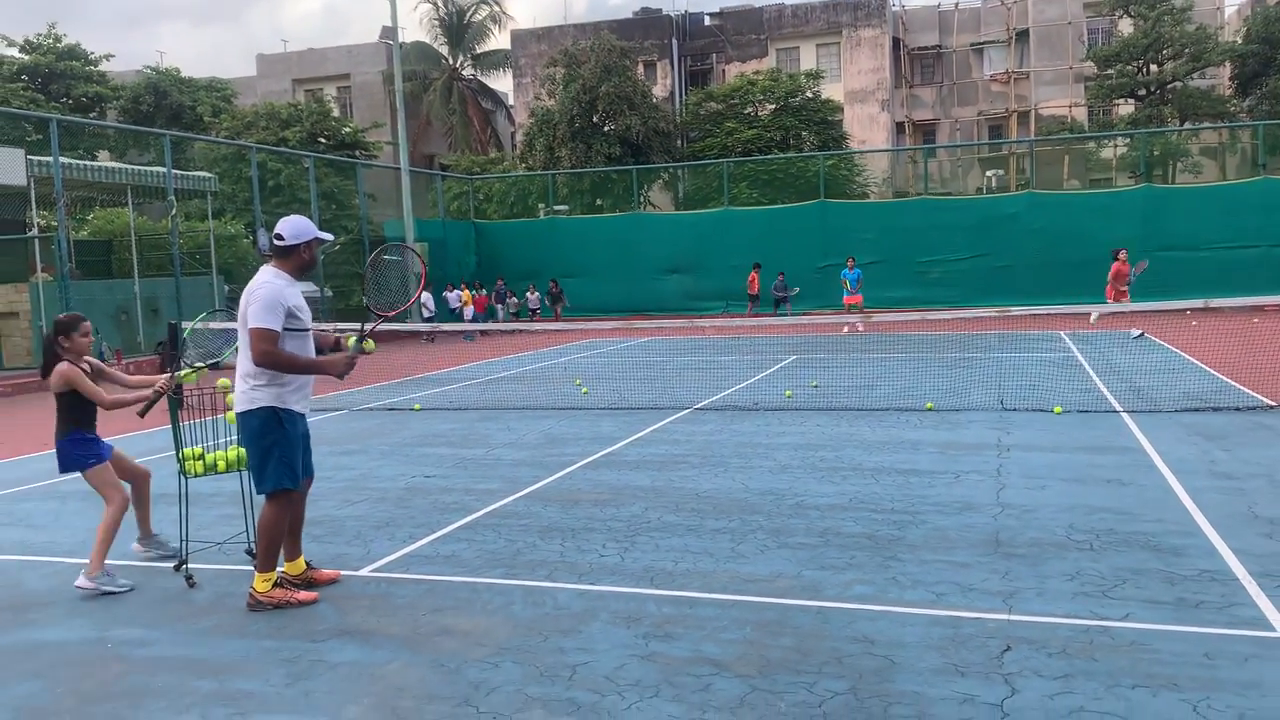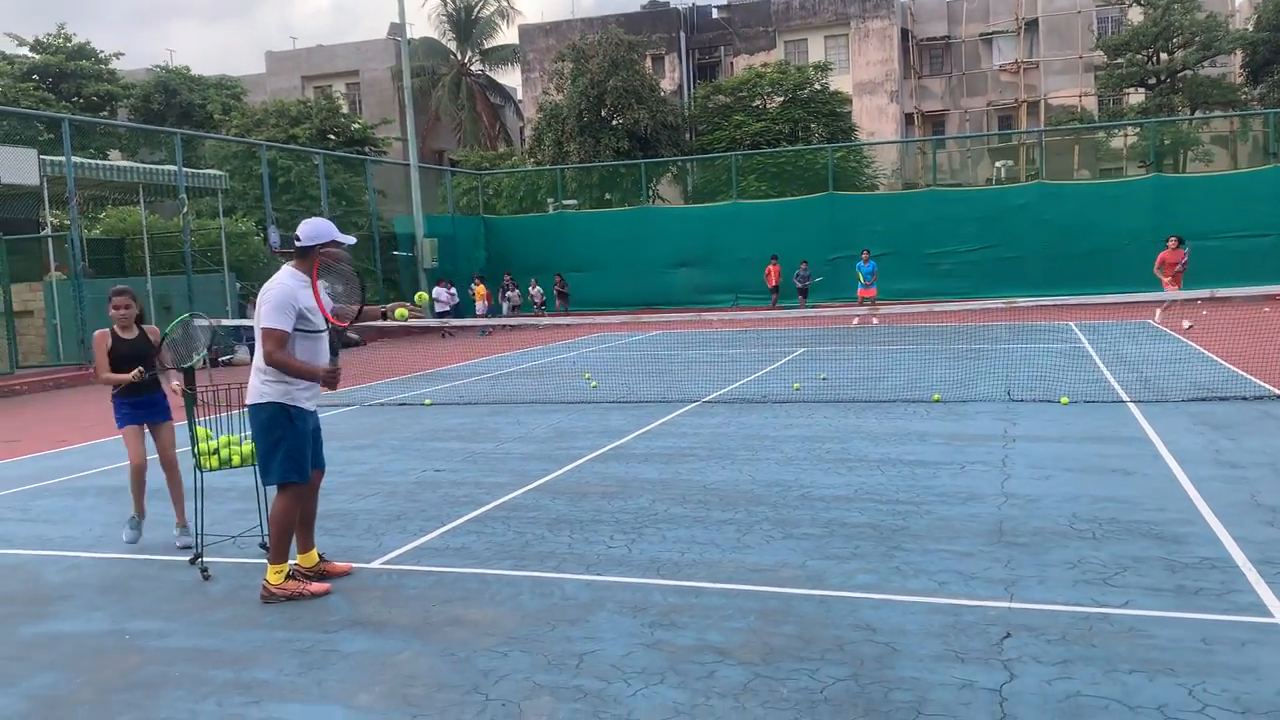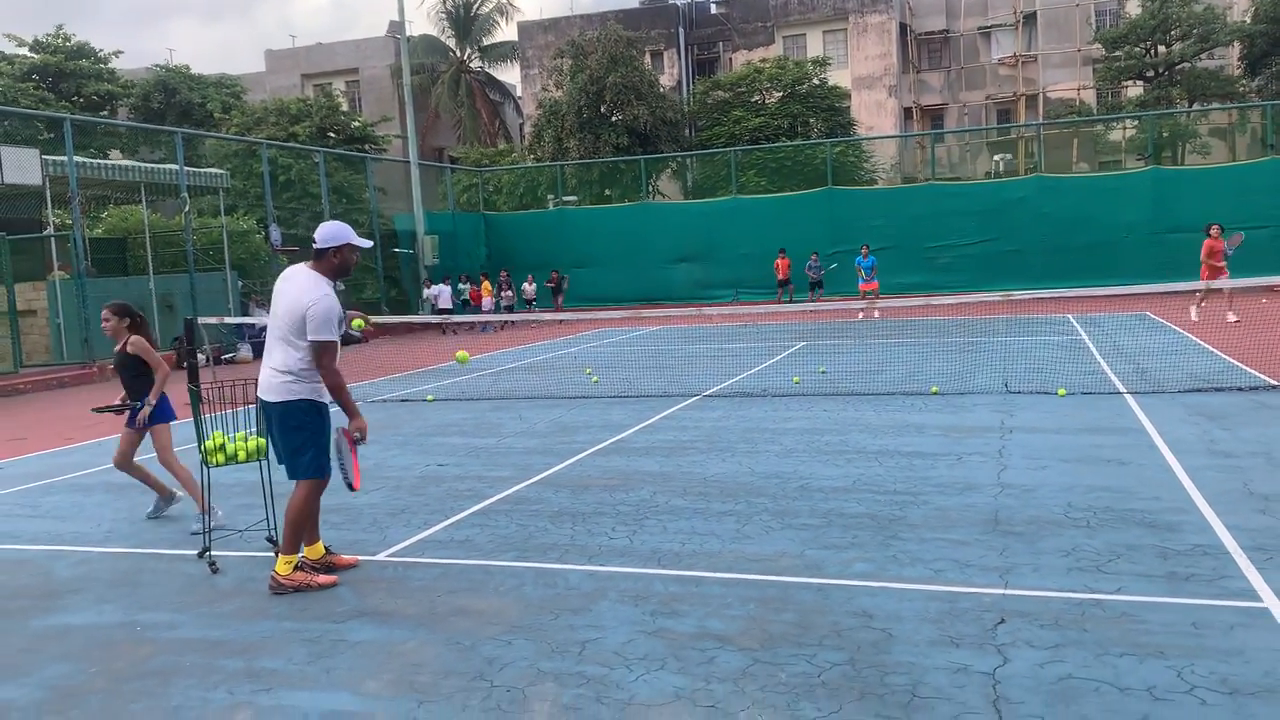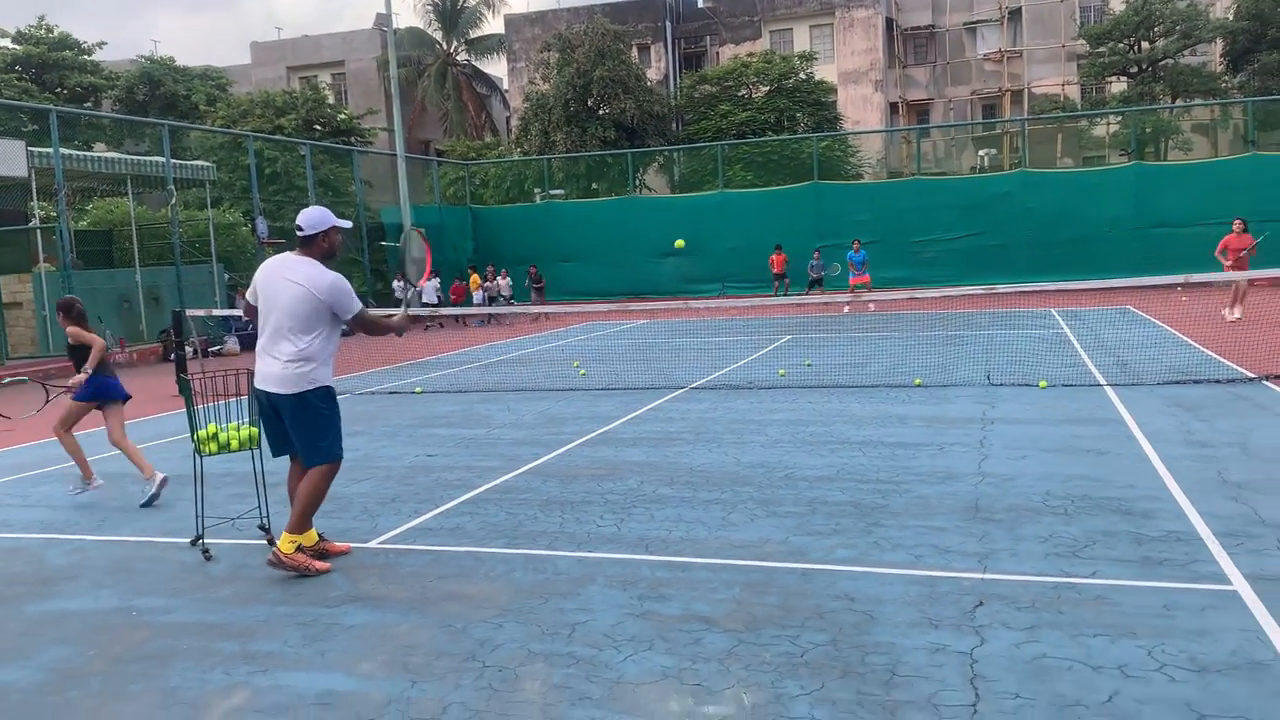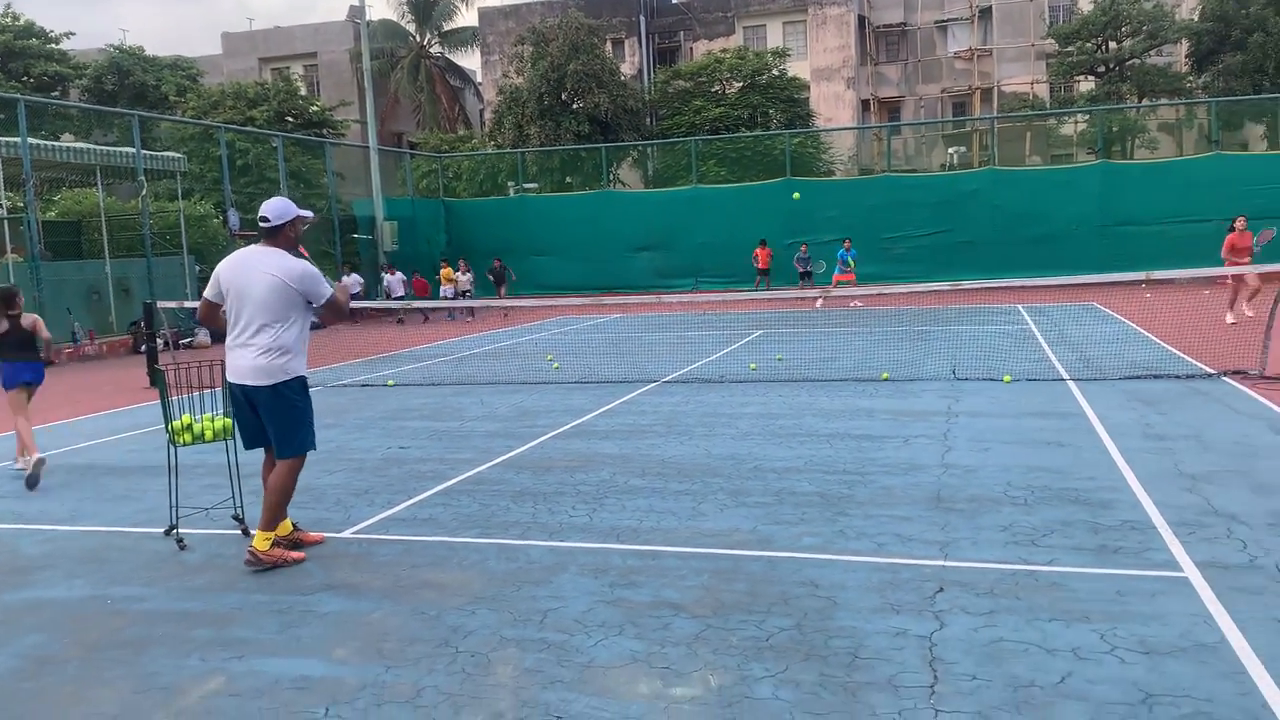
dt=0.3s
person 1, frame 1
left shoulder: (283, 285)
right shoulder: (270, 289)
right elbow: (264, 354)
left wrist: (336, 343)
right wrist: (326, 366)
left hip: (285, 406)
right hip: (268, 408)
left knee: (299, 484)
right knee: (281, 493)
left ankle: (295, 568)
right ankle: (264, 586)
person 1, frame 2
left shoulder: (305, 283)
right shoulder: (283, 290)
left elbow: (339, 314)
right elbow: (273, 353)
left wrist: (386, 312)
right wrist: (314, 373)
left hip: (298, 400)
right hip: (278, 402)
left knee: (312, 477)
right knee: (292, 485)
left ankle: (309, 560)
right ankle: (277, 578)
person 1, frame 3
left shoulder: (294, 274)
right shoulder: (322, 298)
right elbow: (327, 369)
left wrist: (342, 318)
right wrist: (354, 415)
left hip: (278, 393)
right hip: (296, 398)
left knee: (309, 475)
right knee: (313, 478)
left ankle: (314, 552)
right ankle: (285, 569)
person 1, frame 4
left shoulder: (268, 266)
right shoulder: (330, 283)
left elbow: (251, 310)
right elbow: (366, 325)
right wrist: (396, 325)
left hip: (267, 382)
right hip: (305, 386)
left knee: (302, 460)
right knee: (325, 464)
left ankle: (309, 538)
right ankle: (288, 546)
person 1, frame 5
left shoulder: (230, 263)
right shoulder: (299, 270)
left elbow: (205, 316)
right elbow: (338, 312)
right wrist: (342, 292)
left hip: (239, 376)
right hip: (279, 377)
left knee: (275, 452)
right knee: (291, 457)
left ankle: (282, 529)
right ankle: (262, 545)
person 2, frame 1
left shoulder: (90, 363)
right shoulder: (65, 370)
left elbow: (128, 381)
right elbow: (106, 402)
left wrist: (157, 381)
right wrist: (151, 393)
left hip: (88, 440)
right hip: (76, 443)
left knee: (141, 476)
right knee: (118, 500)
left ankle: (146, 539)
right ankle: (93, 574)
person 2, frame 2
left shoulder: (152, 332)
right shoulder: (101, 338)
right elbow: (104, 376)
left wrist: (172, 382)
right wrist: (128, 377)
left hip: (155, 400)
right hip: (126, 405)
left knee: (170, 462)
right knee: (138, 462)
left ankle: (182, 525)
right ankle: (137, 515)
person 2, frame 3
left shoulder: (135, 341)
right shoulder: (119, 349)
left elbow: (163, 371)
left wrist: (149, 403)
right wrist: (121, 398)
left hip: (155, 407)
right hip: (138, 408)
left knee: (167, 460)
right knee: (121, 461)
left ankle: (207, 512)
right ankle: (167, 494)
person 2, frame 4
left shoulder: (72, 331)
right shoulder: (84, 332)
left elbow: (98, 343)
left wrist: (85, 372)
right wrist: (82, 376)
left hip: (93, 385)
right hip: (111, 383)
left knee: (60, 428)
right knee: (118, 438)
left ankle: (89, 478)
right ankle: (153, 476)
person 2, frame 5
right shoulder: (33, 319)
right elbow: (46, 338)
right wrist: (47, 355)
right hip: (35, 368)
left knee: (19, 418)
right knee: (22, 413)
left ankle: (33, 456)
right ankle: (22, 458)
